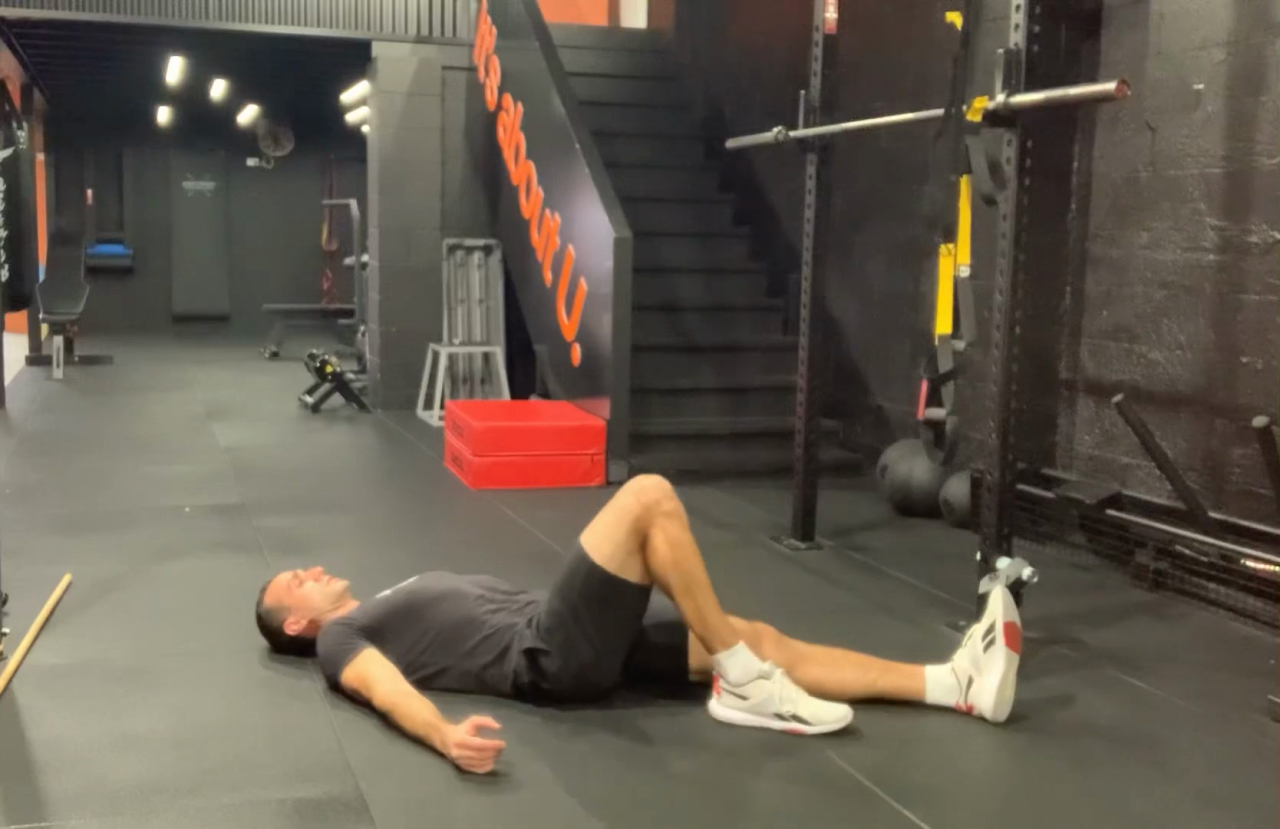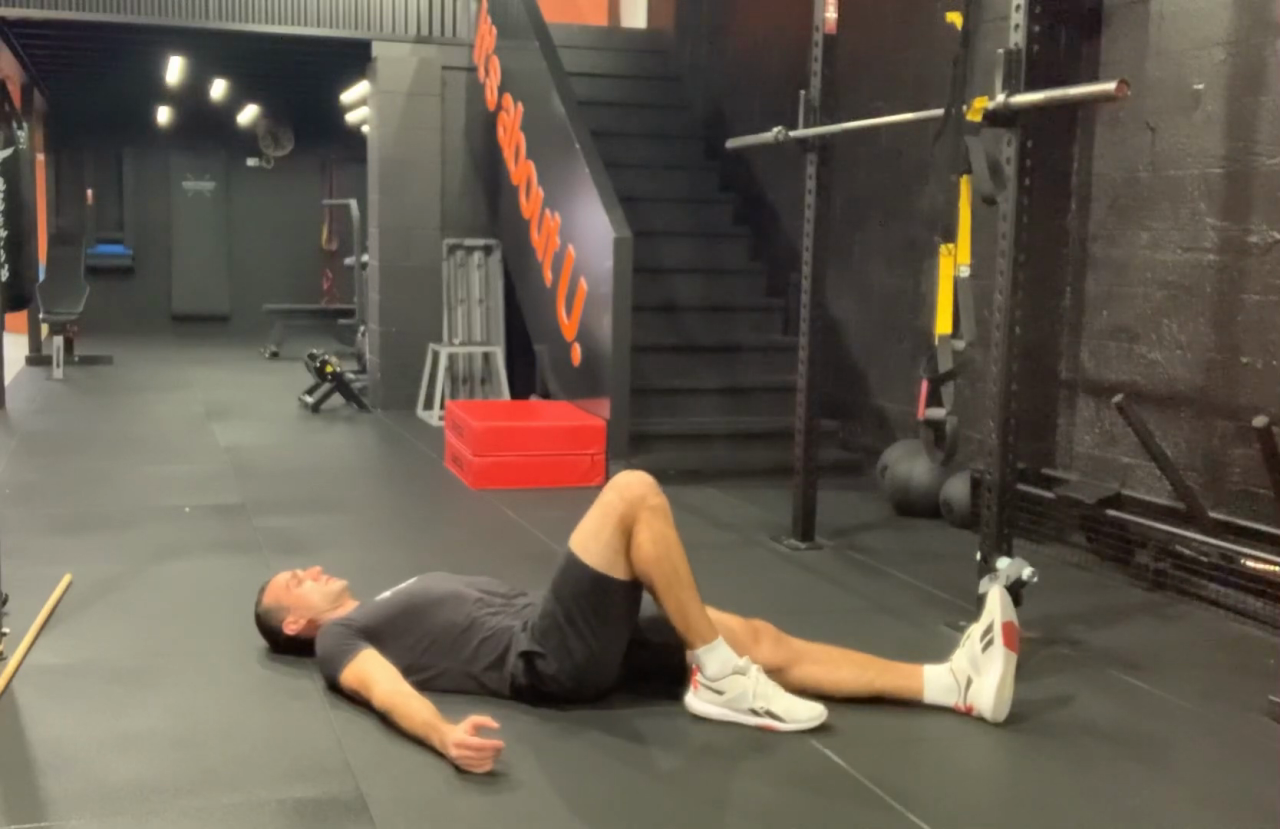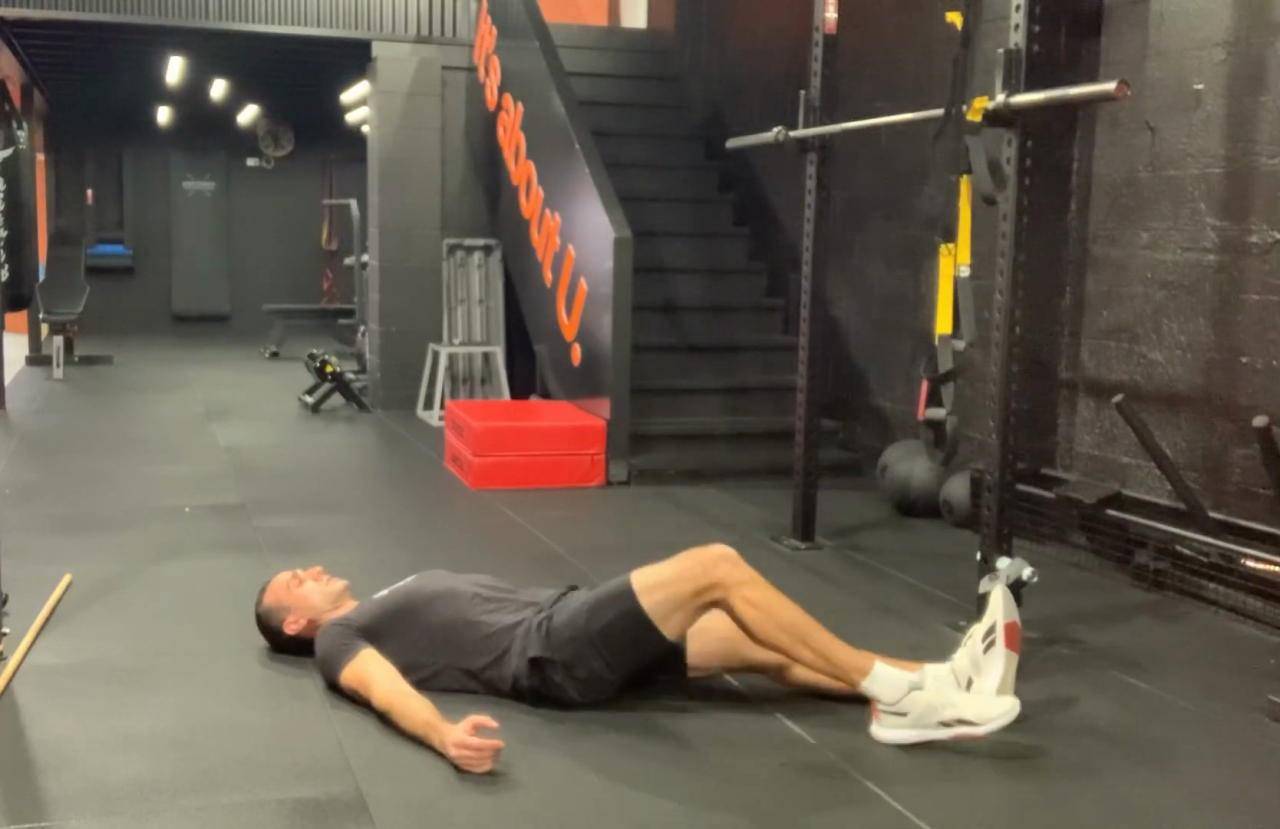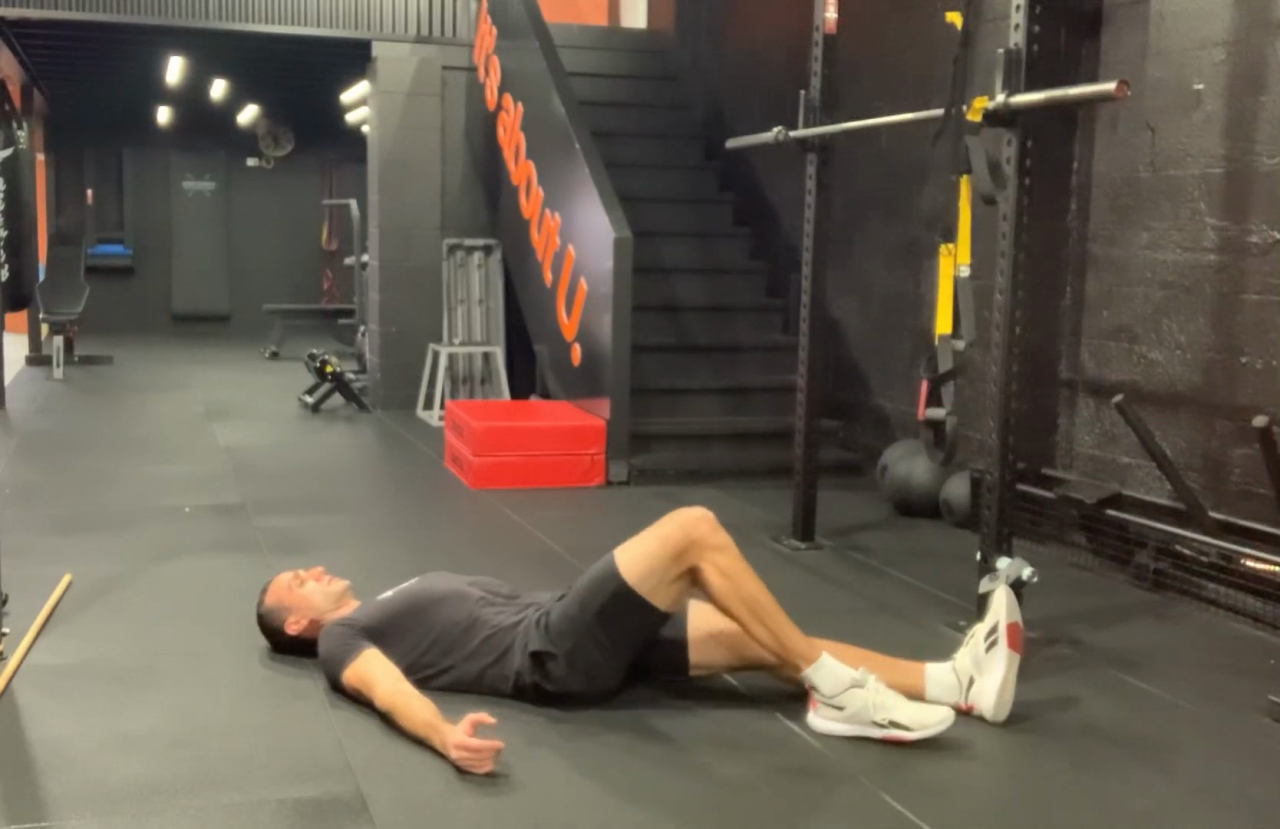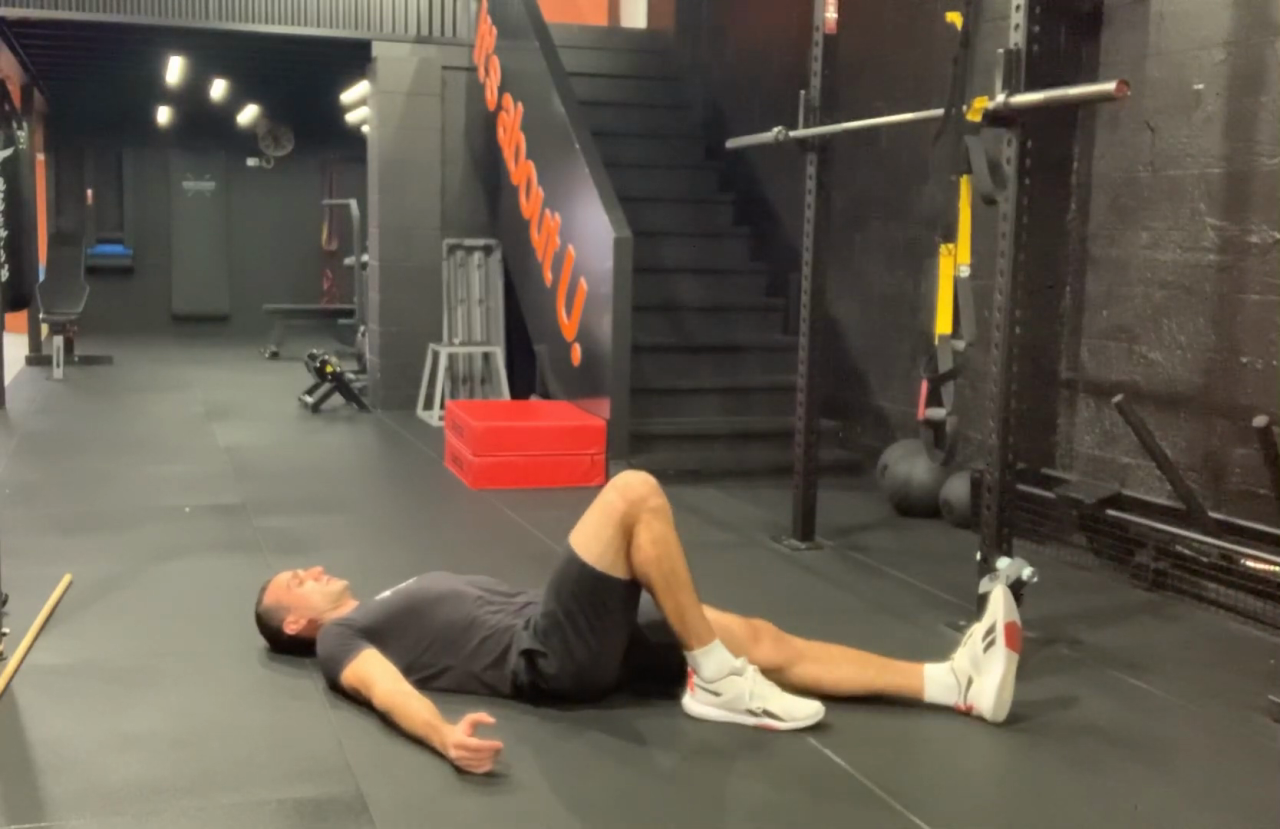
dt=1s
person 1, frame 1
left shoulder: (388, 608)
right shoulder: (340, 640)
right elbow: (387, 687)
right wrist: (444, 734)
left hip: (579, 639)
right hip: (552, 657)
left knee: (762, 641)
right knee: (649, 494)
left ankle: (958, 682)
right ankle: (740, 684)
person 1, frame 2
left shoulder: (394, 603)
right shoulder: (340, 641)
right elbow: (386, 688)
right wrist: (445, 734)
left hip: (577, 638)
right hip: (550, 658)
left knee: (762, 640)
right knee: (633, 492)
left ankle: (959, 684)
right ankle: (720, 678)
person 1, frame 3
left shoulder: (386, 610)
right shoulder: (339, 641)
right elbow: (386, 690)
right wrist: (443, 735)
left hip: (563, 621)
right hip: (554, 658)
left knee: (760, 645)
right knee: (716, 566)
left ankle: (945, 678)
right ankle: (900, 697)
person 1, frame 4
left shoulder: (391, 607)
right shoulder: (342, 640)
right elbow: (388, 690)
right wrist: (444, 734)
left hip: (569, 631)
right hip: (558, 657)
left knee: (756, 641)
right knee: (692, 527)
left ankle: (956, 682)
right ankle: (837, 692)
person 1, frame 5
left shoulder: (392, 606)
right shoulder: (340, 641)
right elbow: (386, 688)
right wrist: (443, 734)
left hip: (572, 637)
right hip: (550, 657)
left knee: (761, 640)
right knee: (634, 492)
left ankle: (958, 683)
right ankle: (715, 679)
